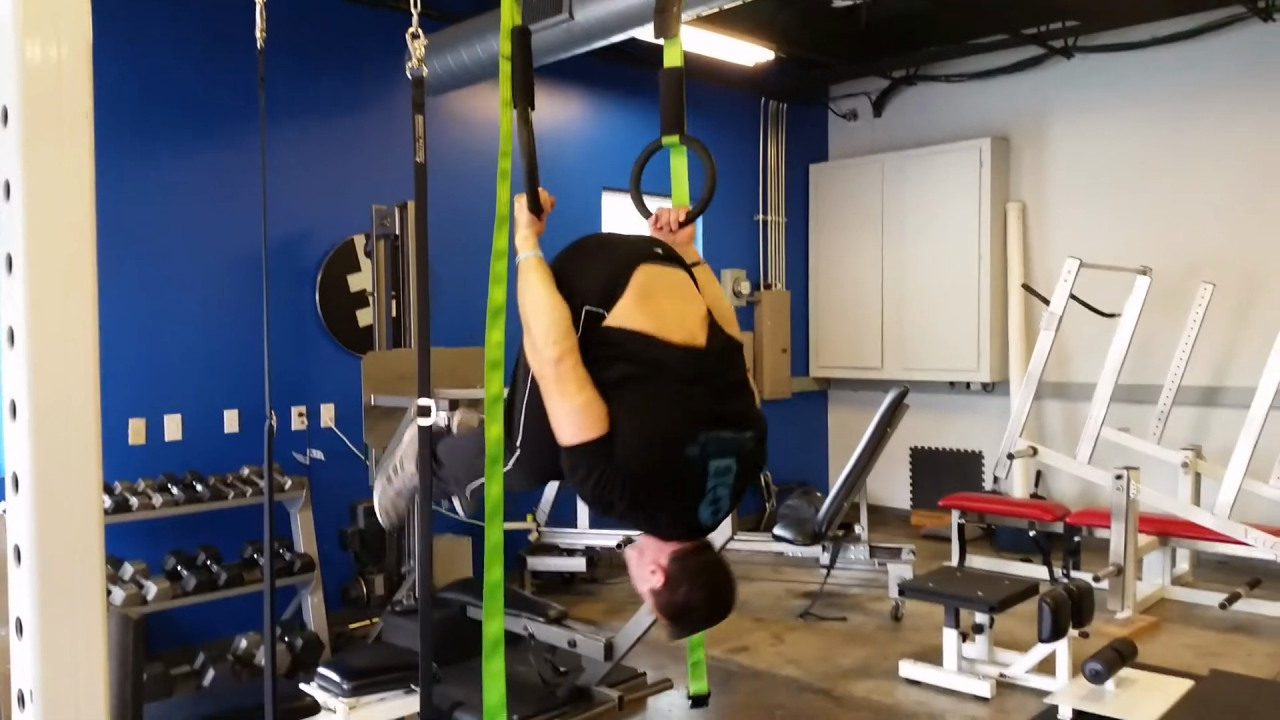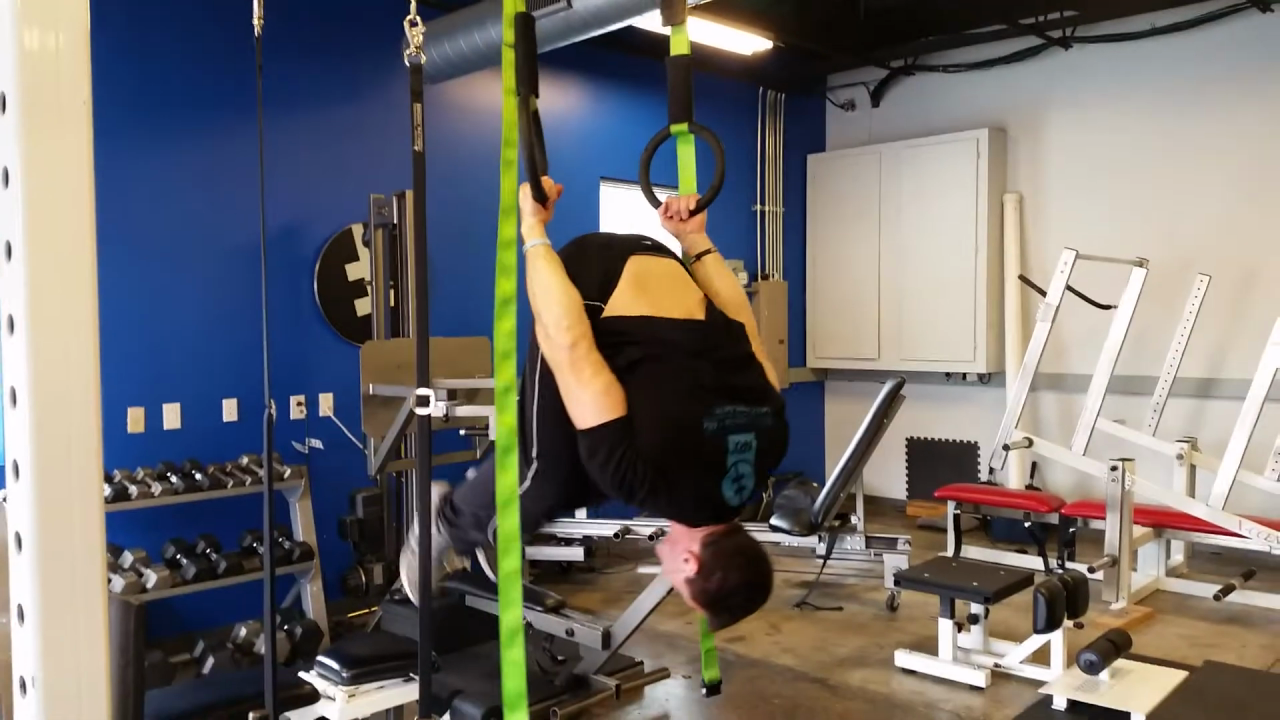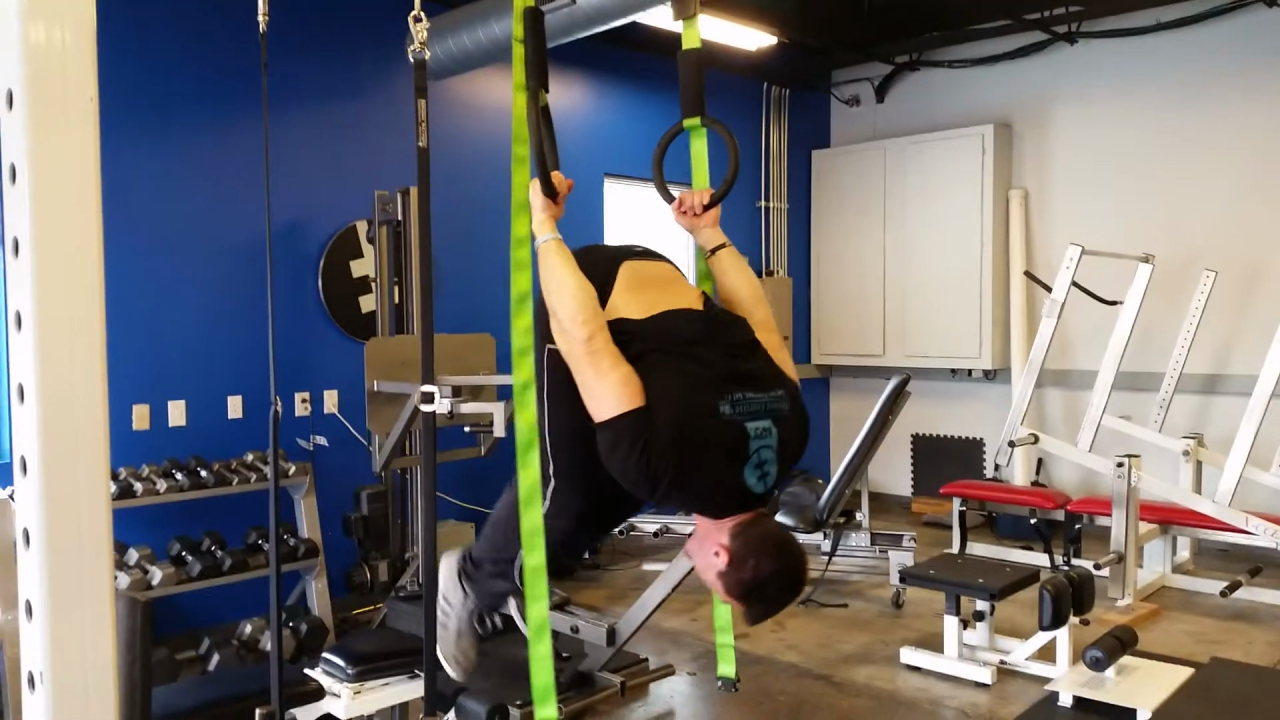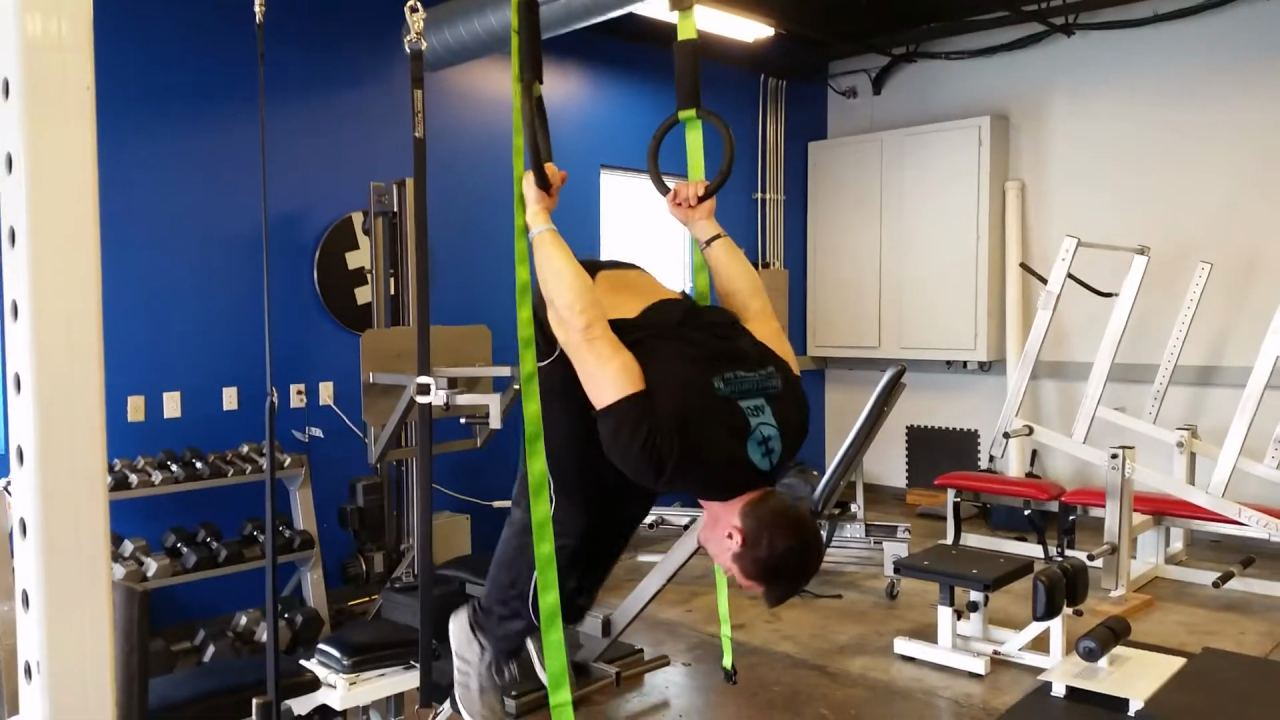
dt=0.2s
person 1, frame 1
left shoulder: (740, 464)
right shoulder: (620, 486)
left elbow: (731, 342)
right elbow: (556, 364)
left wrist: (688, 254)
right wrist: (527, 243)
right hip: (598, 287)
right knee: (527, 460)
right ankle: (432, 466)
person 1, frame 2
left shoulder: (763, 446)
right shoulder: (668, 466)
left elbow: (742, 327)
right elbow: (572, 352)
left wrist: (697, 243)
right wrist: (534, 232)
right hip: (596, 288)
left knee: (590, 474)
right knee: (547, 472)
left ankle: (482, 534)
right ankle: (451, 524)
person 1, frame 3
left shoulder: (784, 438)
right shoulder: (677, 460)
left elbow: (760, 324)
right elbow: (588, 346)
left wrist: (710, 239)
right wrist: (544, 227)
right hip: (608, 298)
left knee: (621, 494)
right knee: (565, 491)
left ankle: (517, 582)
right ankle: (471, 584)
person 1, frame 4
left shoulder: (786, 422)
right shoulder: (664, 448)
left elbow: (756, 316)
right elbow: (585, 334)
left wrist: (706, 228)
right wrist: (539, 220)
left hip: (638, 305)
right hip: (570, 333)
left knee: (627, 502)
right knee: (568, 510)
right ankle: (486, 635)
